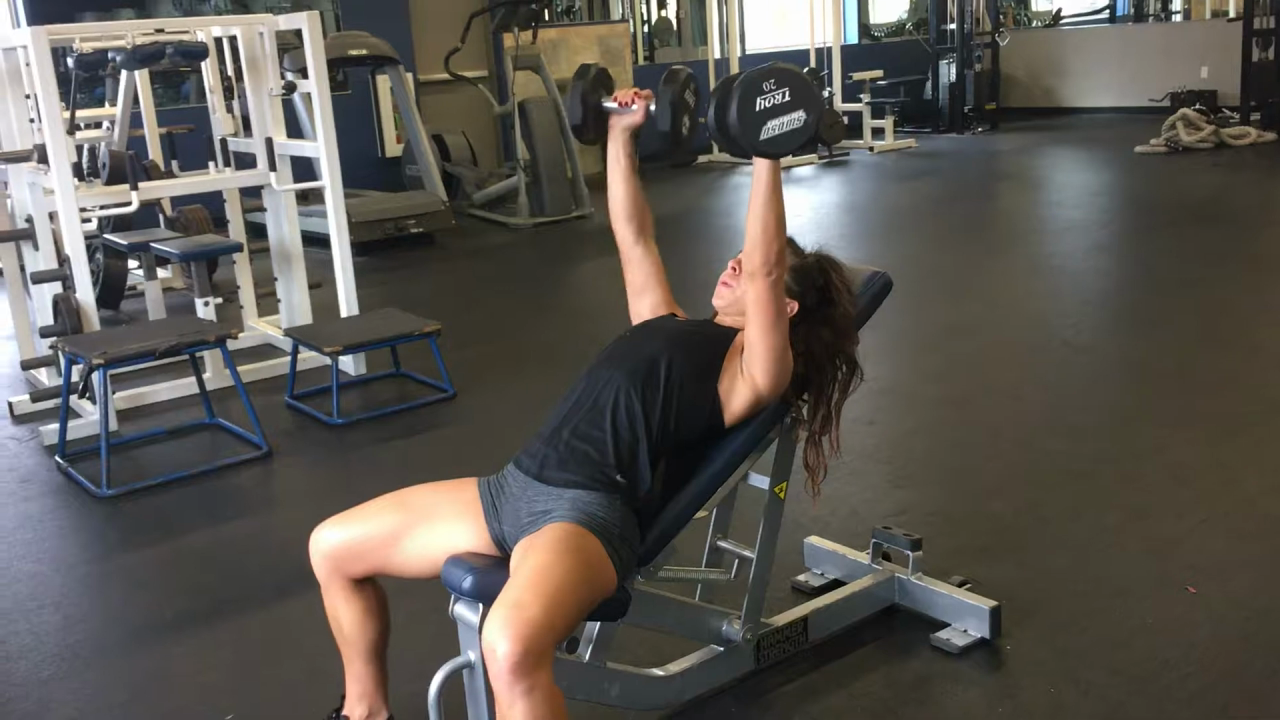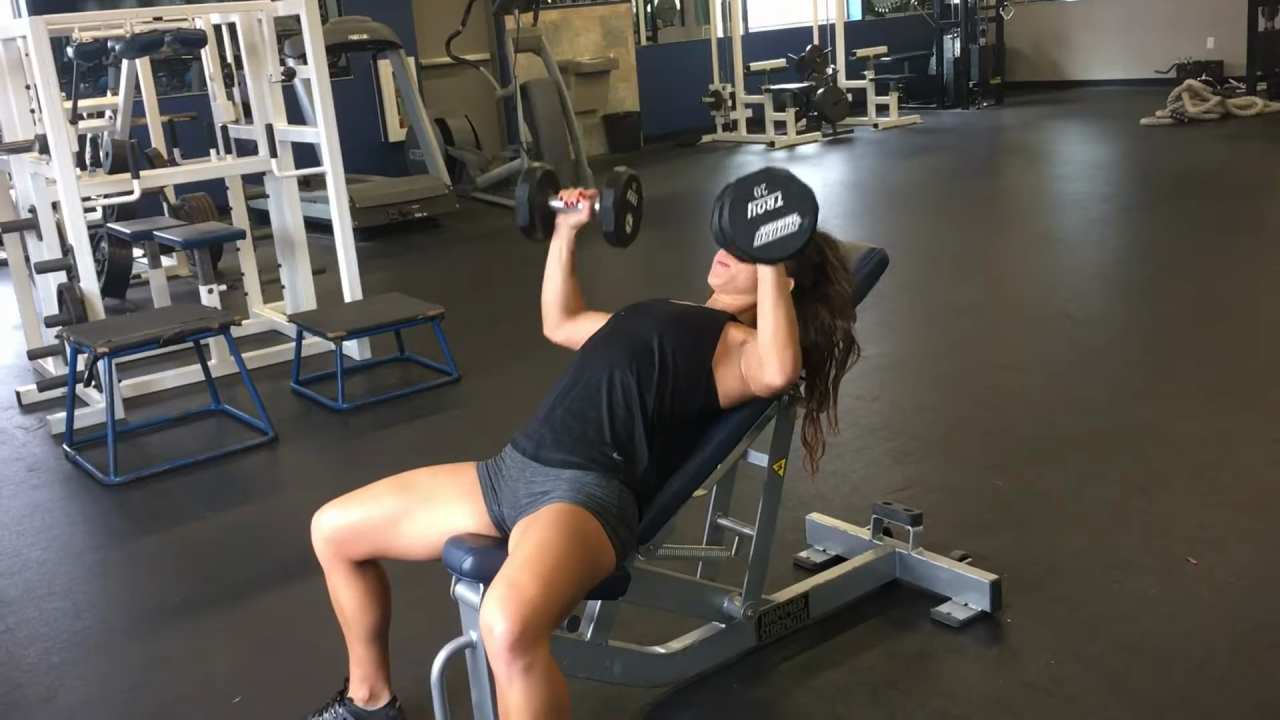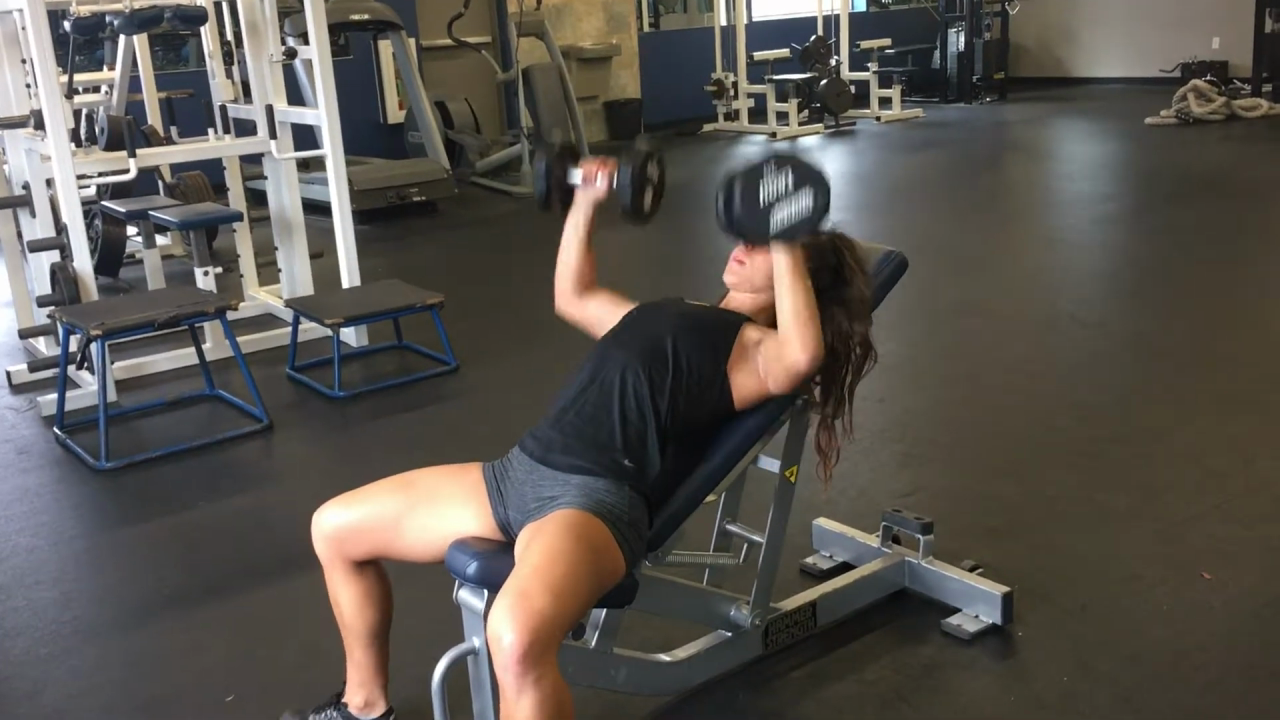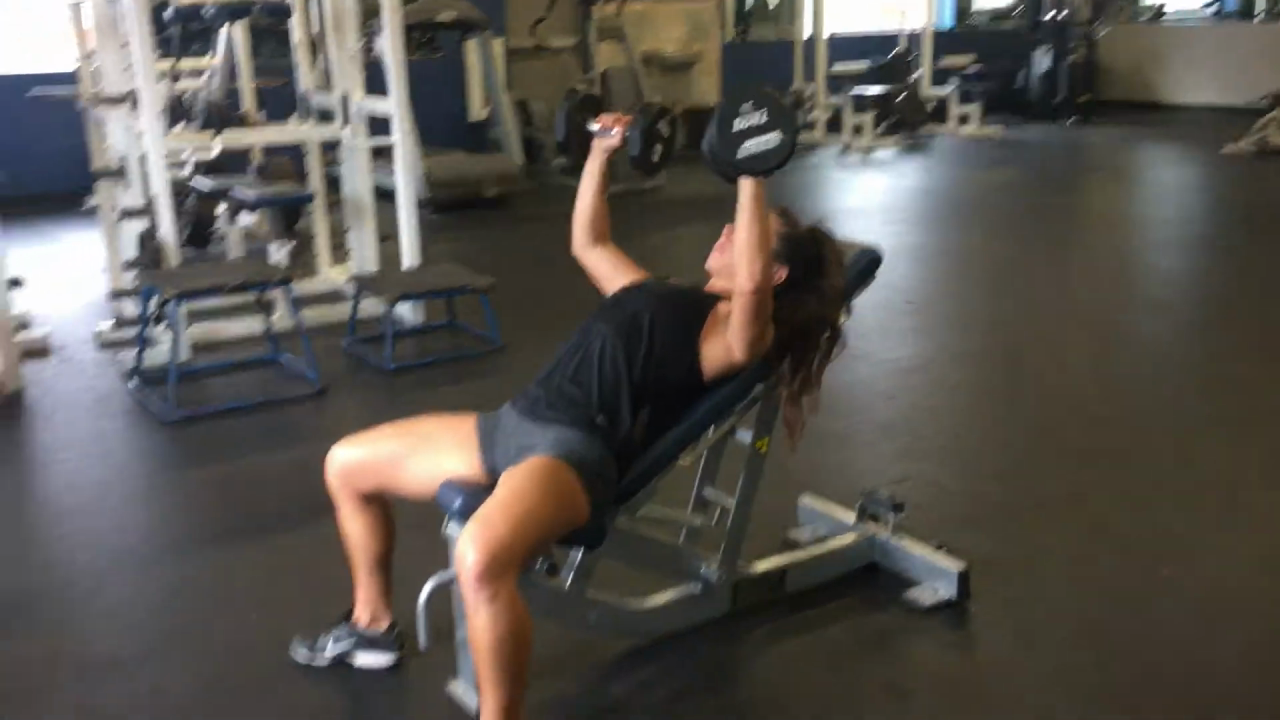
dt=1s
person 1, frame 1
left shoulder: (758, 367)
right shoulder: (669, 329)
left elbow: (762, 267)
right elbow: (634, 236)
left wrist: (767, 154)
right wrist: (620, 132)
left hip: (590, 511)
right hip: (517, 484)
left knee: (512, 648)
right knee: (331, 547)
person 1, frame 2
left shoulder: (745, 345)
right shoulder: (663, 312)
left elbow: (779, 371)
right elbow: (559, 323)
left wrist: (770, 254)
right wrist: (566, 229)
left hip: (591, 489)
right hip: (514, 467)
left knee: (509, 625)
right knee: (334, 529)
person 1, frame 3
left shoulder: (760, 345)
right shoulder: (676, 311)
left elbow: (801, 354)
right elbow: (574, 300)
left wrist: (783, 239)
right wrist: (582, 204)
left hip: (600, 496)
right hip: (522, 469)
left knee: (517, 638)
right knee: (334, 529)
person 1, frame 4
left shoulder: (739, 332)
right shoulder: (668, 294)
left elbow: (752, 280)
right elbow: (589, 243)
left wrist: (750, 176)
right wrist: (601, 153)
left hip: (577, 450)
right hip: (516, 421)
left knee: (480, 560)
right knee: (346, 465)
right ankle: (372, 624)
